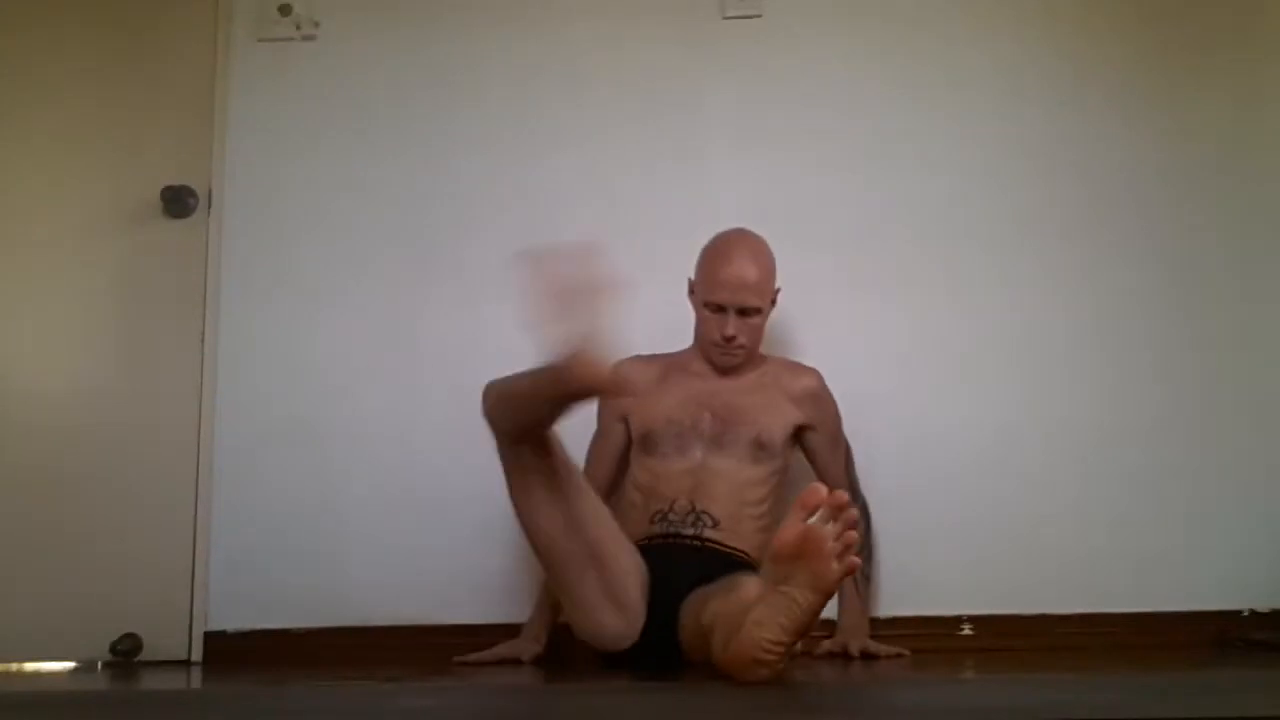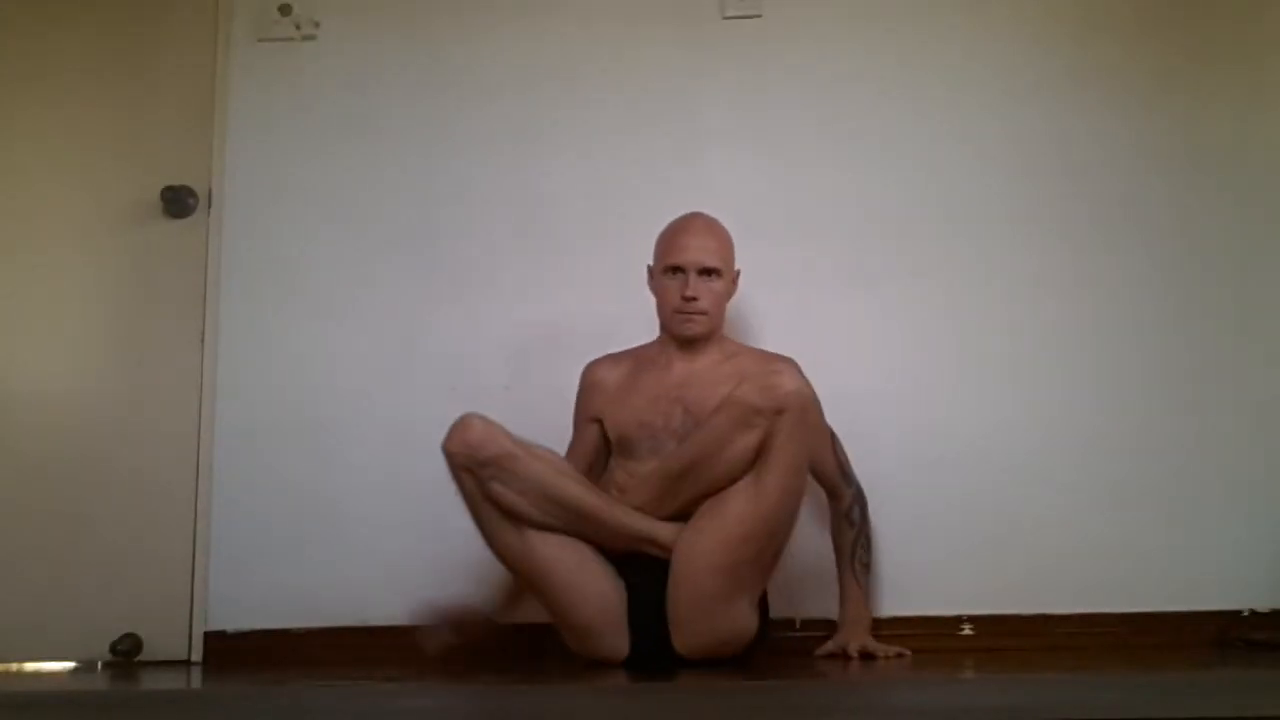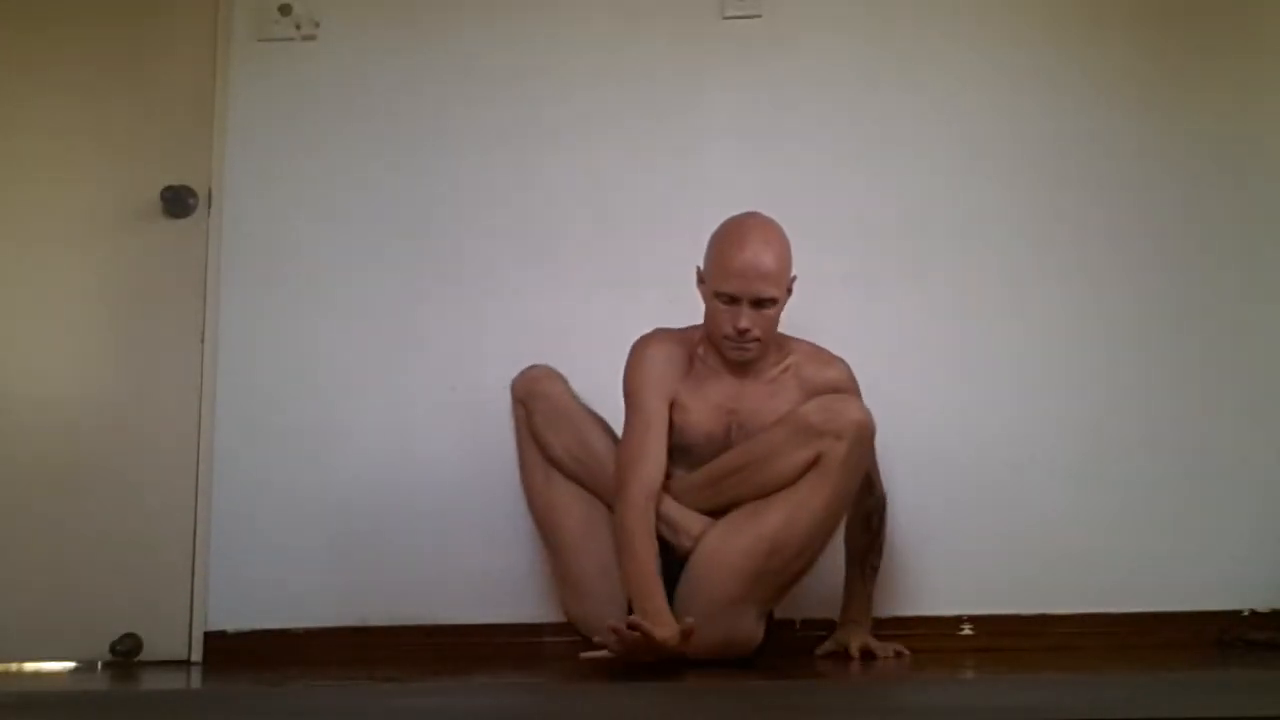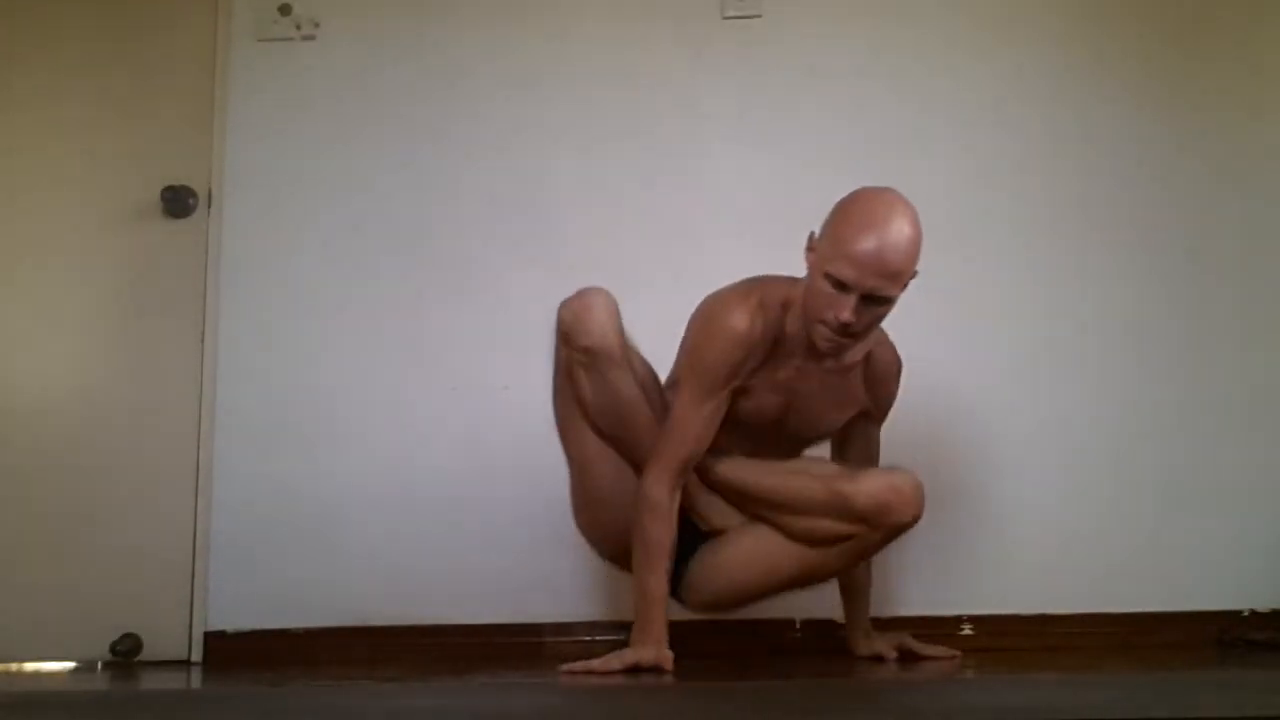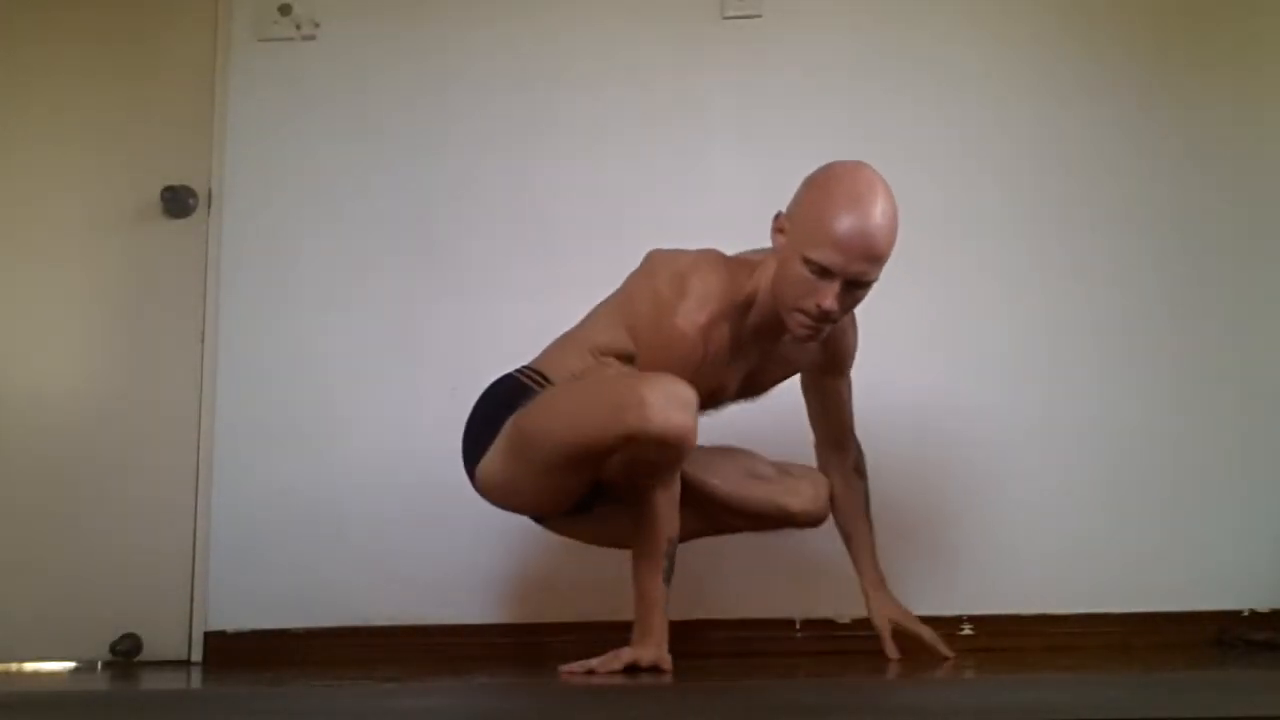
dt=1s
person 1, frame 1
left shoulder: (798, 390)
right shoulder: (634, 379)
left elbow: (850, 508)
right elbow: (585, 503)
left wrist: (853, 626)
right wrist: (537, 630)
left hip: (719, 599)
right hip: (623, 604)
right knee: (505, 397)
person 1, frame 2
left shoulder: (771, 379)
right shoulder: (606, 380)
left elbow: (845, 490)
right elbow: (572, 492)
left wrist: (856, 623)
left hip: (716, 615)
right hip: (611, 620)
left knee: (778, 394)
right knee: (469, 438)
person 1, frame 3
left shoulder: (822, 379)
right shoulder: (663, 356)
left elbow: (865, 500)
right elbow: (635, 490)
left wrist: (854, 622)
right wrist: (657, 620)
left hip: (717, 618)
right hip: (620, 603)
left knee: (845, 421)
right knee: (537, 386)
person 1, frame 4
left shoulder: (879, 367)
right shoulder: (744, 322)
left elbow: (855, 490)
right elbow: (663, 478)
left wrist: (860, 631)
right wrist: (649, 635)
left hip: (708, 564)
right hip: (629, 512)
left knee: (898, 500)
right knee: (588, 314)
person 1, frame 5
left shoulder: (830, 330)
right shoulder: (696, 314)
left elbow: (840, 453)
right elbow: (660, 486)
left wrist: (876, 591)
right wrist: (649, 636)
left hip: (584, 461)
right hip: (512, 438)
left knee: (808, 496)
right knee: (667, 411)
